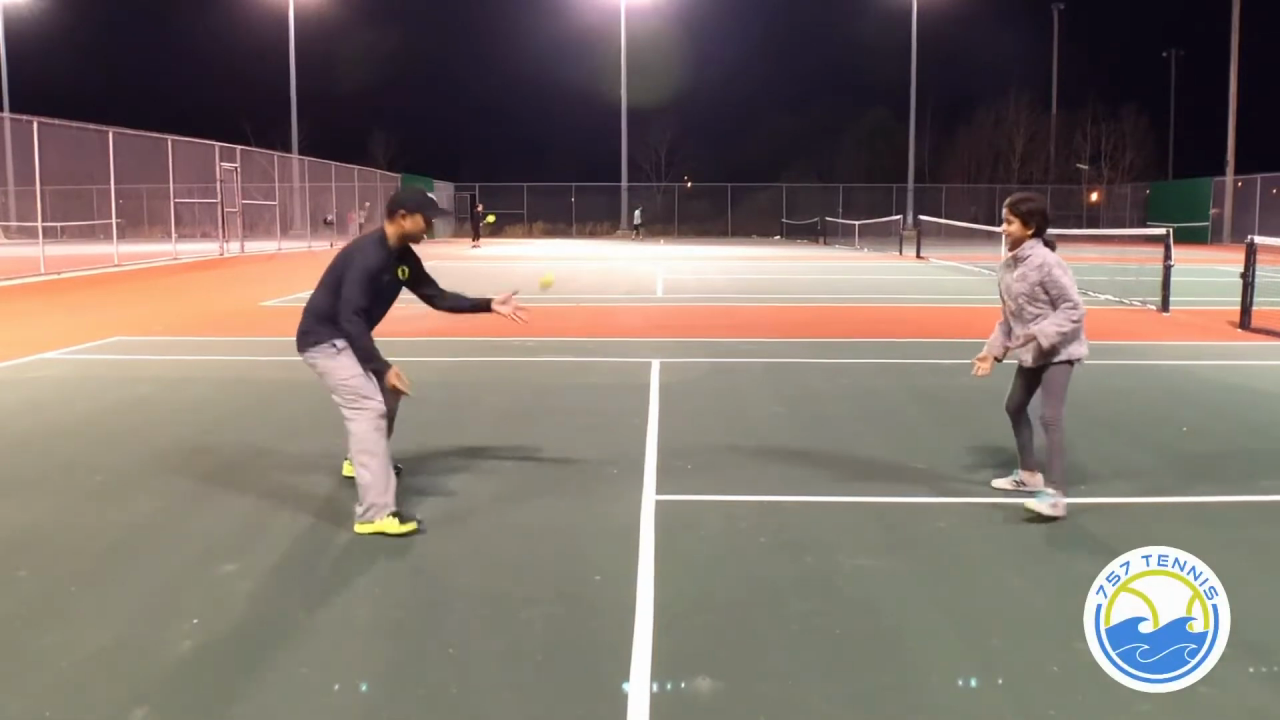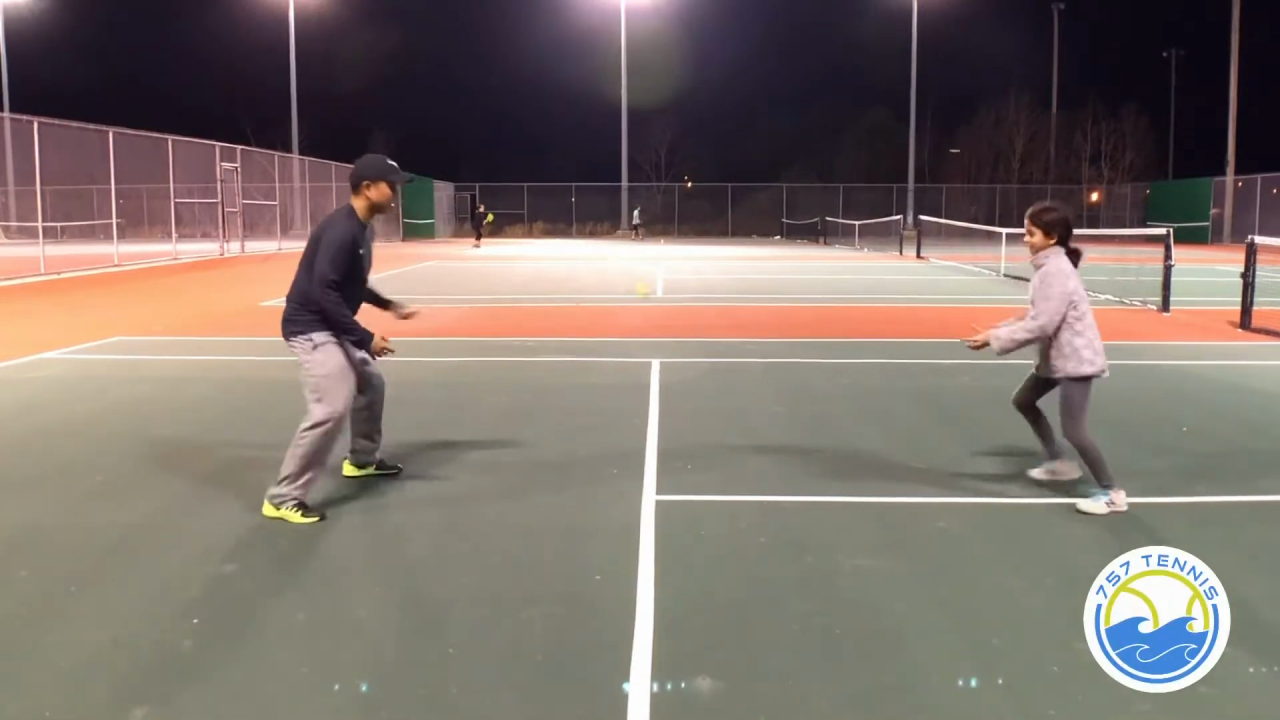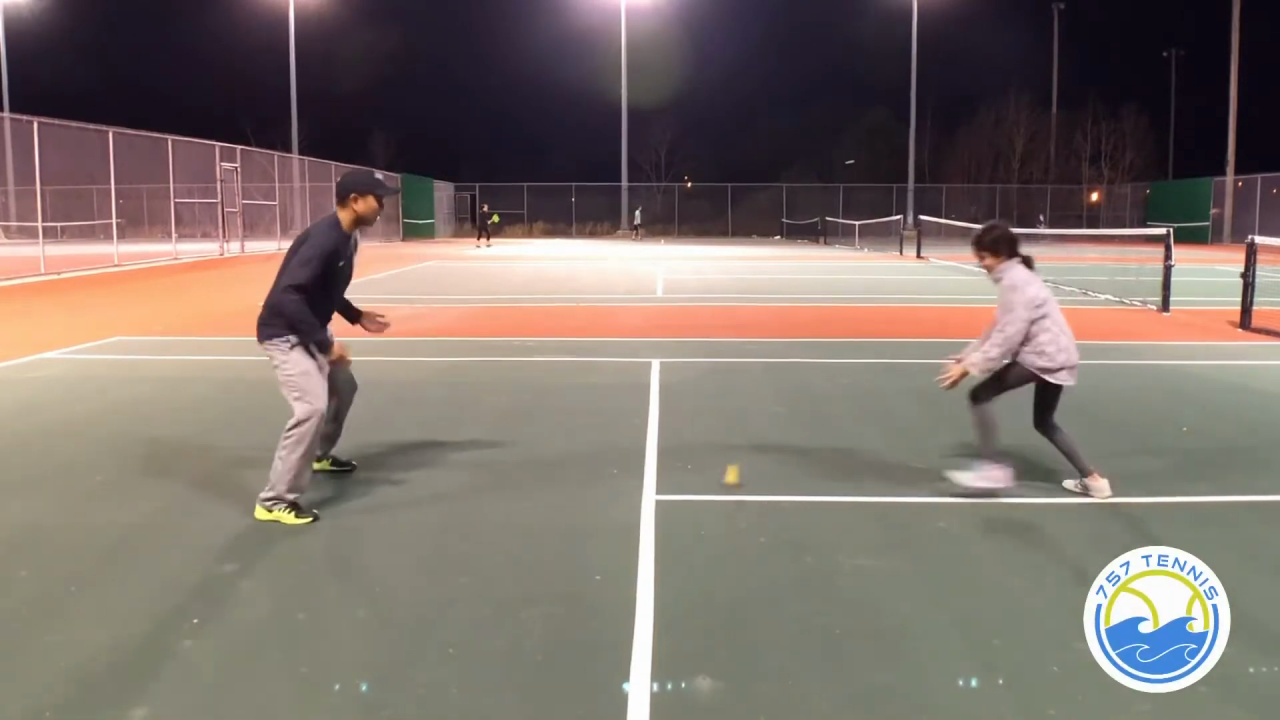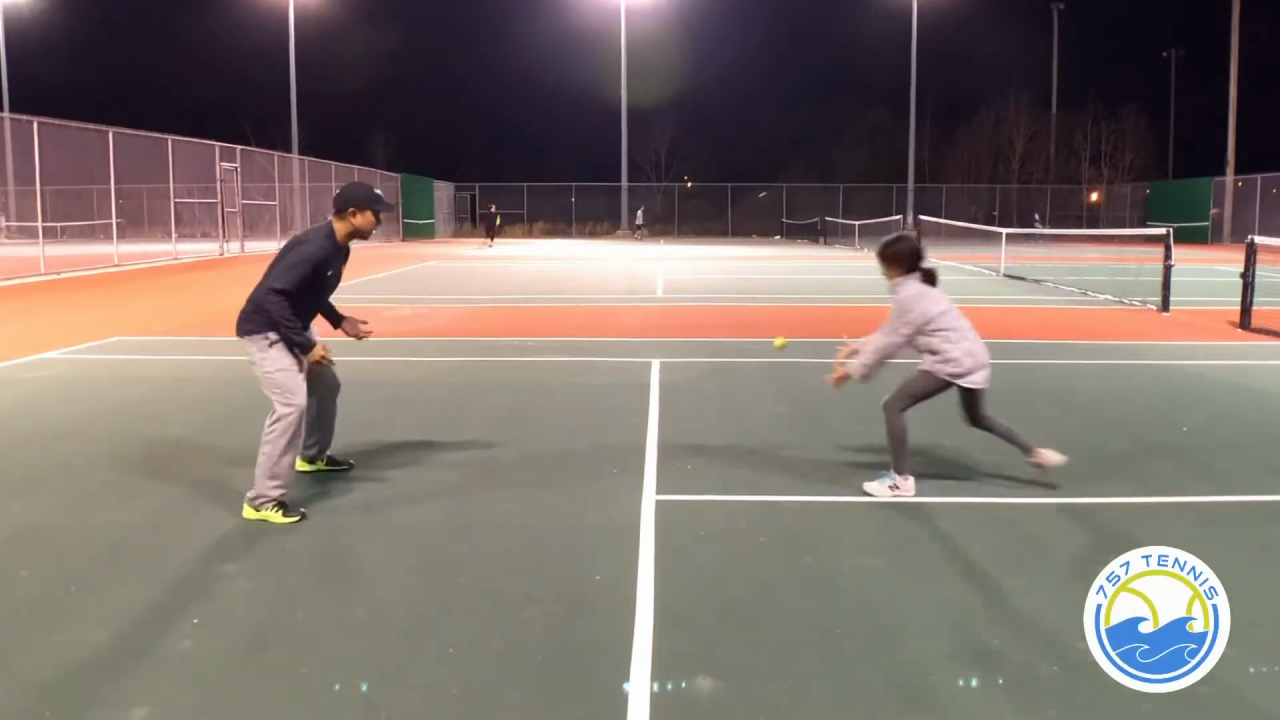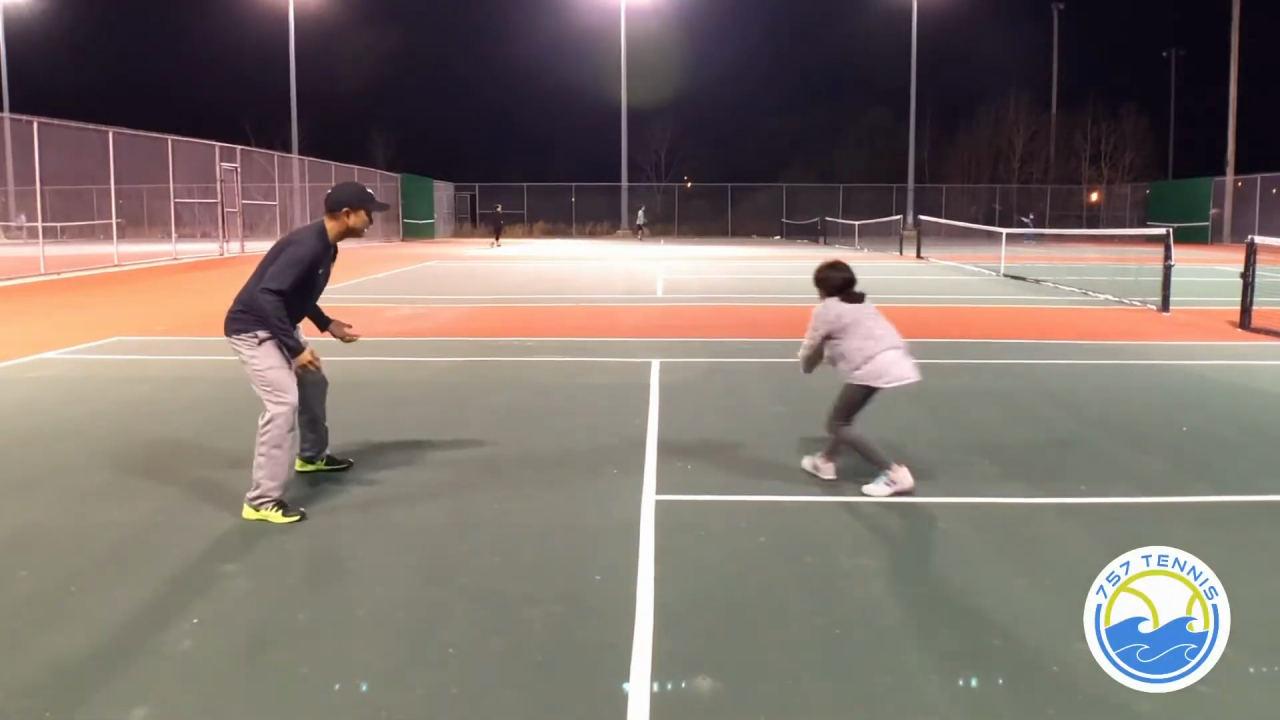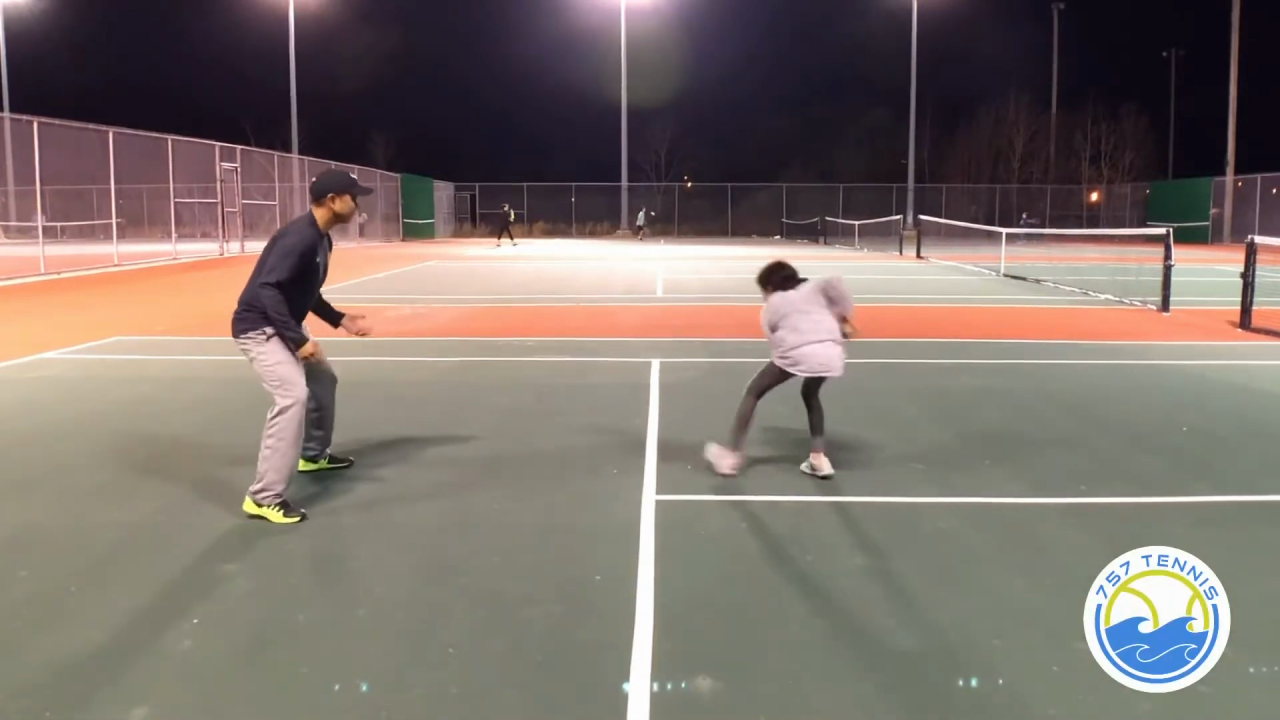
dt=0.3s
person 1, frame 1
left shoulder: (403, 256)
right shoulder: (368, 256)
left elbow: (436, 297)
right elbow: (351, 318)
left wrist: (488, 305)
right wrist: (383, 369)
left hip: (344, 338)
right hip: (324, 340)
left knee: (386, 395)
right knee: (368, 409)
left ankle: (364, 461)
right ankle: (375, 512)
person 1, frame 2
left shoulder: (361, 229)
right shoulder: (343, 230)
right elbow: (324, 292)
left wrist: (387, 305)
right wrist: (366, 337)
left hip: (333, 328)
right hip: (311, 329)
left knee: (371, 384)
right knee: (331, 408)
left ankle: (363, 459)
right ankle: (283, 499)
person 1, frame 3
left shoulder: (348, 239)
right shoulder: (325, 239)
right elbow: (288, 294)
left wrist: (358, 316)
right wrist: (326, 343)
left hip: (308, 330)
right hip: (285, 332)
left knee: (343, 387)
right knee: (312, 407)
left ankle: (320, 455)
right ankle: (275, 501)
person 1, frame 4
left shoulder: (340, 249)
right shoulder: (315, 247)
right elbow: (273, 294)
left wrist: (340, 321)
right wrist: (306, 345)
left hip: (290, 326)
right hip: (264, 329)
left knee: (326, 385)
right knee: (292, 402)
left ankle: (312, 454)
right ankle: (263, 499)
person 1, frame 5
left shoulder: (328, 248)
right shoulder: (307, 245)
right elbow: (268, 295)
left wrist: (327, 324)
right wrist: (296, 348)
left hip: (278, 327)
right hip: (253, 329)
left knee: (314, 386)
right knee: (283, 402)
left ankle: (312, 456)
right ankle: (262, 500)
person 1, frame 6
left shoulder: (322, 240)
right shoulder: (299, 237)
right elbow: (266, 289)
left wrist: (338, 319)
right wrist: (300, 339)
left hip: (283, 327)
right hip: (259, 327)
left knee: (323, 381)
right knee: (292, 397)
left ankle: (314, 454)
right ankle: (264, 498)
person 2, frame 1
left shoulder: (1047, 263)
right shoulder: (1008, 265)
left elbow: (1074, 310)
right elbow: (1008, 317)
left wrist: (1040, 334)
right wrist: (993, 350)
left hip: (1059, 350)
right hip: (1033, 352)
left knee: (1050, 418)
right knee: (1015, 406)
left ankle: (1054, 494)
right ankle: (1029, 473)
person 2, frame 2
left shoulder: (1055, 273)
right shoulder: (1049, 269)
left elbow: (1041, 325)
right elbow: (1038, 318)
left wrist: (995, 338)
right wrist: (998, 330)
left hip: (1075, 360)
right hip: (1060, 357)
left knee: (1074, 430)
right knee: (1023, 400)
left ankle: (1112, 493)
right ankle: (1057, 462)
person 2, frame 3
left shoulder: (1014, 283)
right shoulder: (1018, 277)
left elbow: (1008, 336)
right elbow: (999, 330)
left wrist: (972, 366)
right wrist: (967, 356)
left hip: (1041, 356)
right hip: (1059, 356)
left knee: (978, 397)
right knee: (1044, 422)
left ankle: (991, 467)
right ankle: (1092, 479)
person 2, frame 4
left shoulder: (908, 298)
right shoulder: (918, 290)
left elbow: (888, 345)
right elbow: (890, 334)
left wrist: (852, 371)
right wrist: (856, 349)
left hip: (952, 362)
right hip: (968, 358)
left knee: (892, 407)
right knee: (978, 418)
left ankle: (901, 479)
right ankle: (1038, 454)
person 2, frame 5
left shoulder: (824, 311)
right shoulder: (862, 305)
left elbow: (812, 352)
left wrist: (806, 365)
right wrist: (827, 355)
left hip: (872, 368)
right hip: (897, 360)
left knee: (836, 425)
right knee: (846, 411)
left ankle: (895, 474)
right ankle: (826, 461)
person 2, frame 6
left shoulder: (769, 309)
right shoulder: (813, 289)
right elbow: (835, 284)
right wrist: (845, 317)
left hip: (796, 354)
right hip: (828, 353)
left knee: (752, 394)
right knee: (811, 395)
left ankle: (731, 454)
right ankle: (819, 457)
